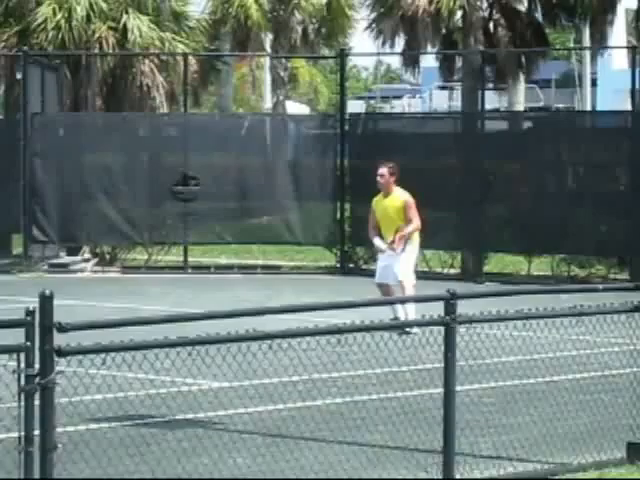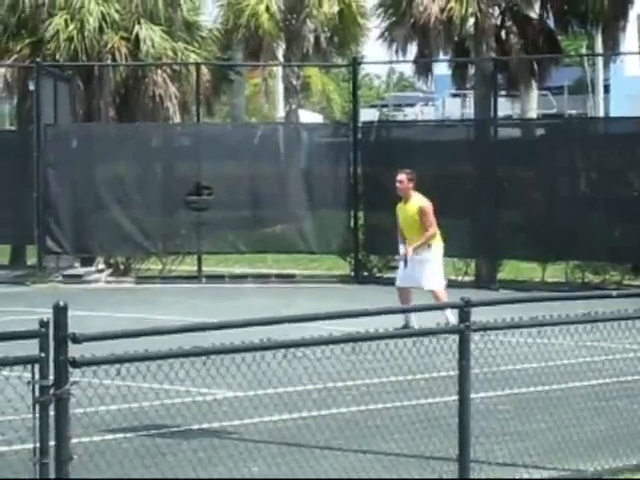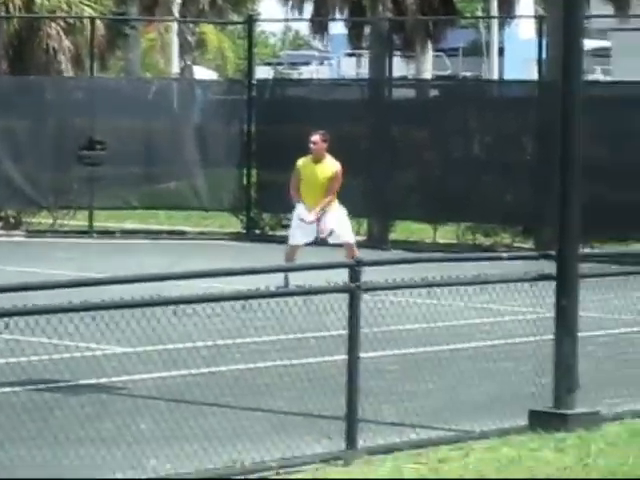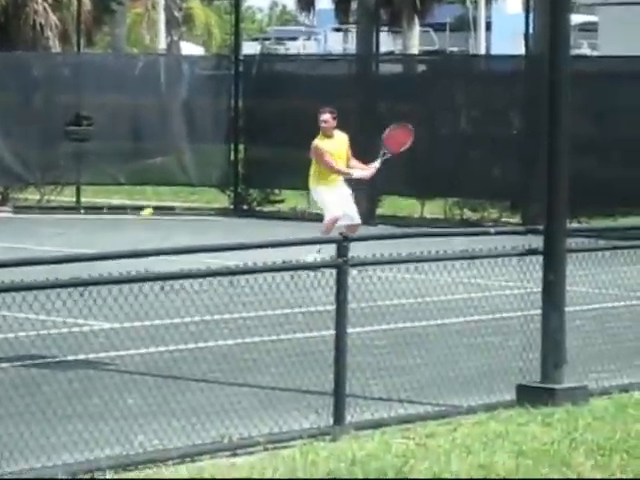
dt=0.4s
person 1, frame 1
left shoulder: (405, 199)
right shoulder: (376, 201)
left elbow: (416, 224)
right elbow: (372, 227)
left wrist: (402, 234)
right wrist: (377, 241)
left hip: (406, 246)
right hip: (388, 248)
left knee: (404, 279)
right knee: (381, 282)
left ankle: (410, 321)
right ankle: (399, 314)
person 1, frame 2
left shoulder: (422, 204)
right shoulder: (400, 207)
left elbow: (432, 231)
left wrist: (413, 247)
right wrist: (402, 247)
left hip: (429, 250)
right hip: (412, 251)
left knee: (434, 288)
right knee: (401, 286)
left ankle: (451, 322)
right ankle: (410, 321)
person 1, frame 3
left shoulder: (335, 167)
right shoulder: (301, 164)
left elbow: (331, 195)
right elbow: (293, 189)
left wrist: (317, 213)
right wrist: (301, 207)
left hip: (329, 209)
right hip: (305, 209)
left knee: (349, 242)
right knee: (293, 245)
right ankle: (286, 280)
person 1, frame 4
left shoulder: (343, 137)
right shoulder: (317, 145)
left elbow: (349, 160)
right elbow: (334, 168)
left wrist: (366, 167)
right wrist: (357, 173)
left hip: (338, 187)
right hip: (322, 187)
left knee: (354, 223)
right knee: (335, 215)
right ankle: (316, 250)
